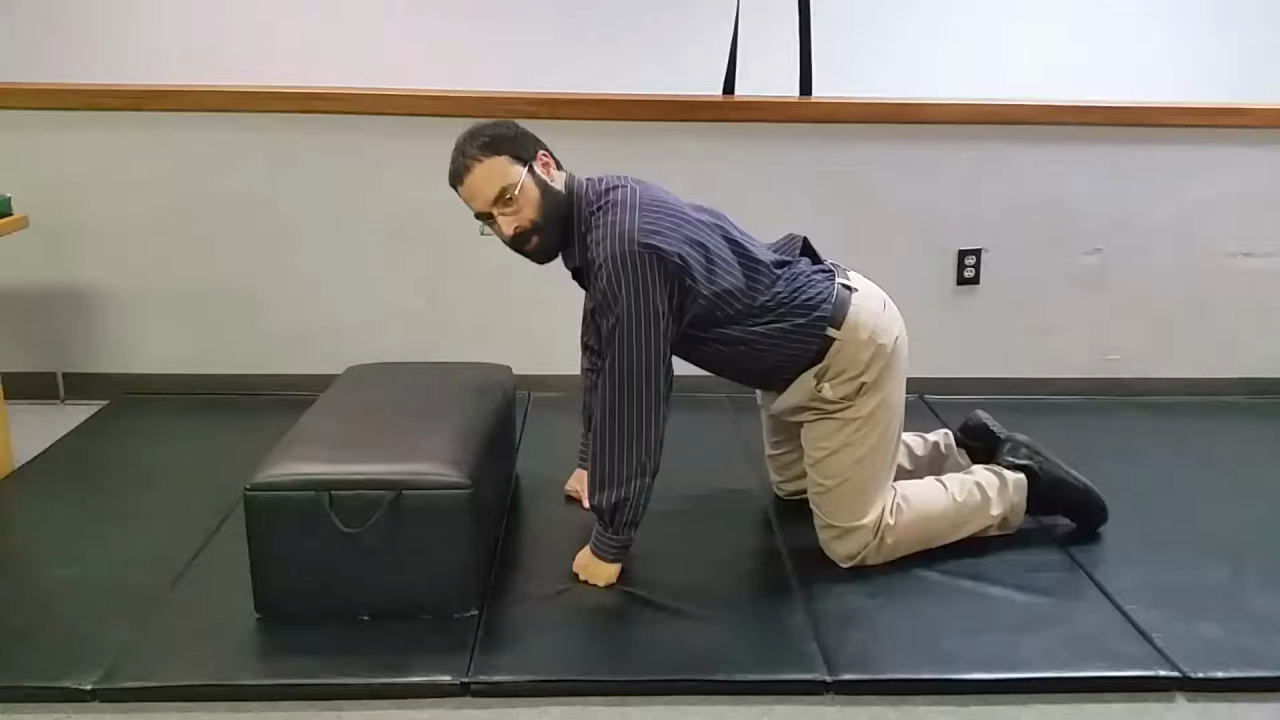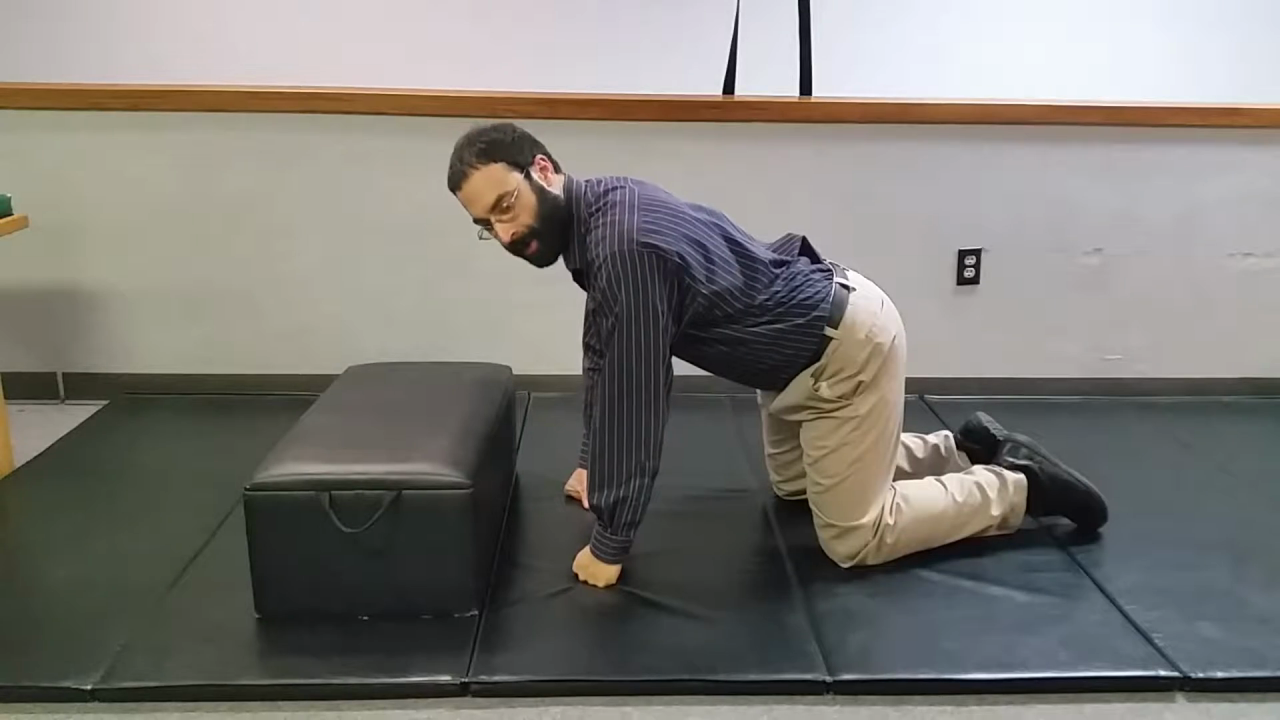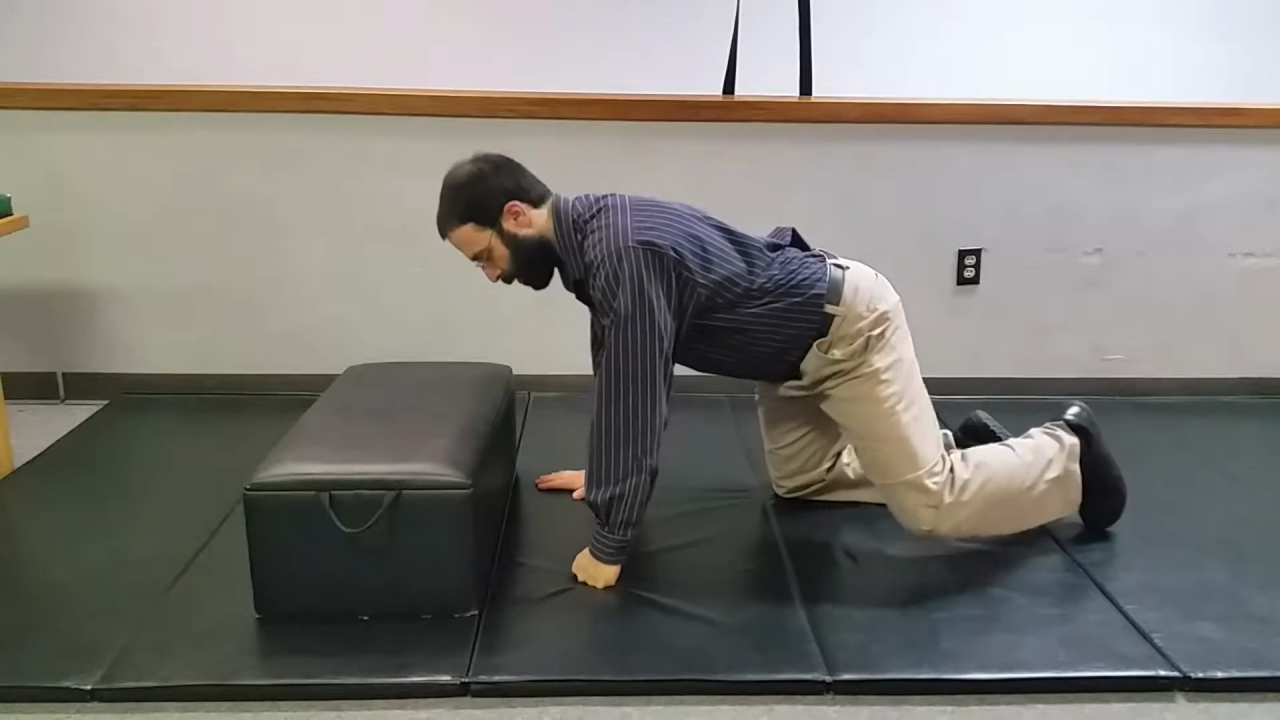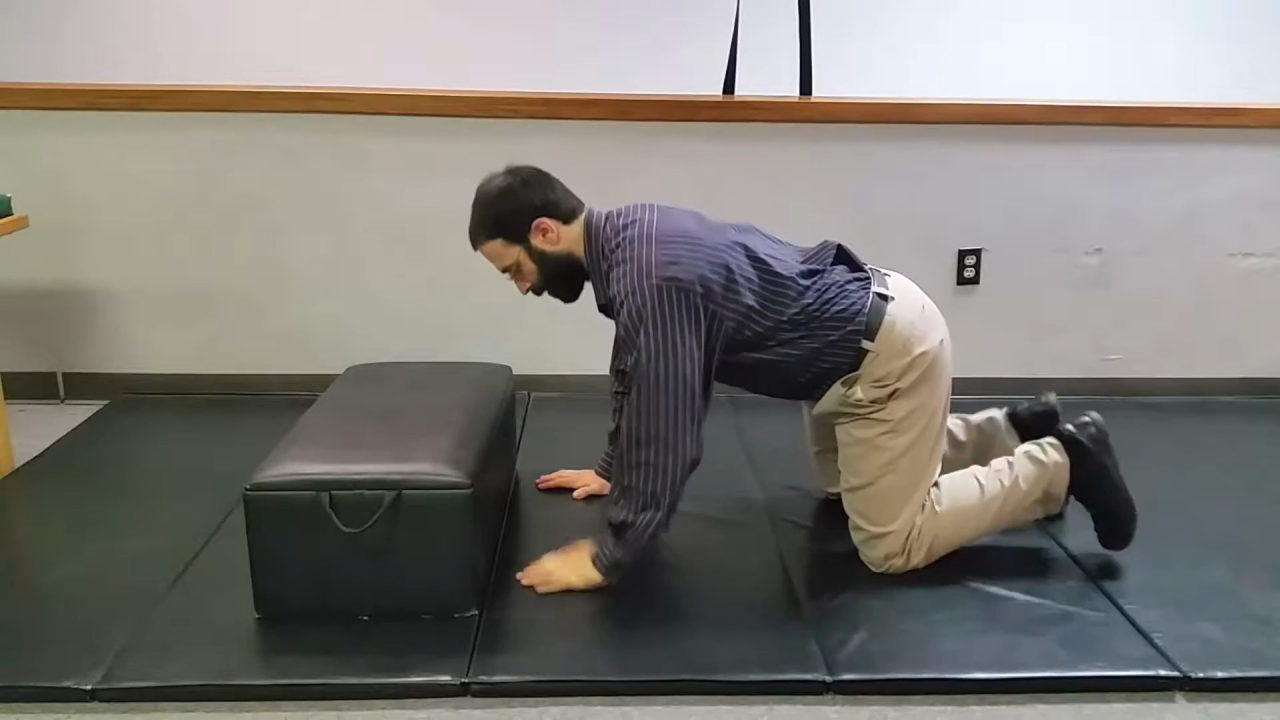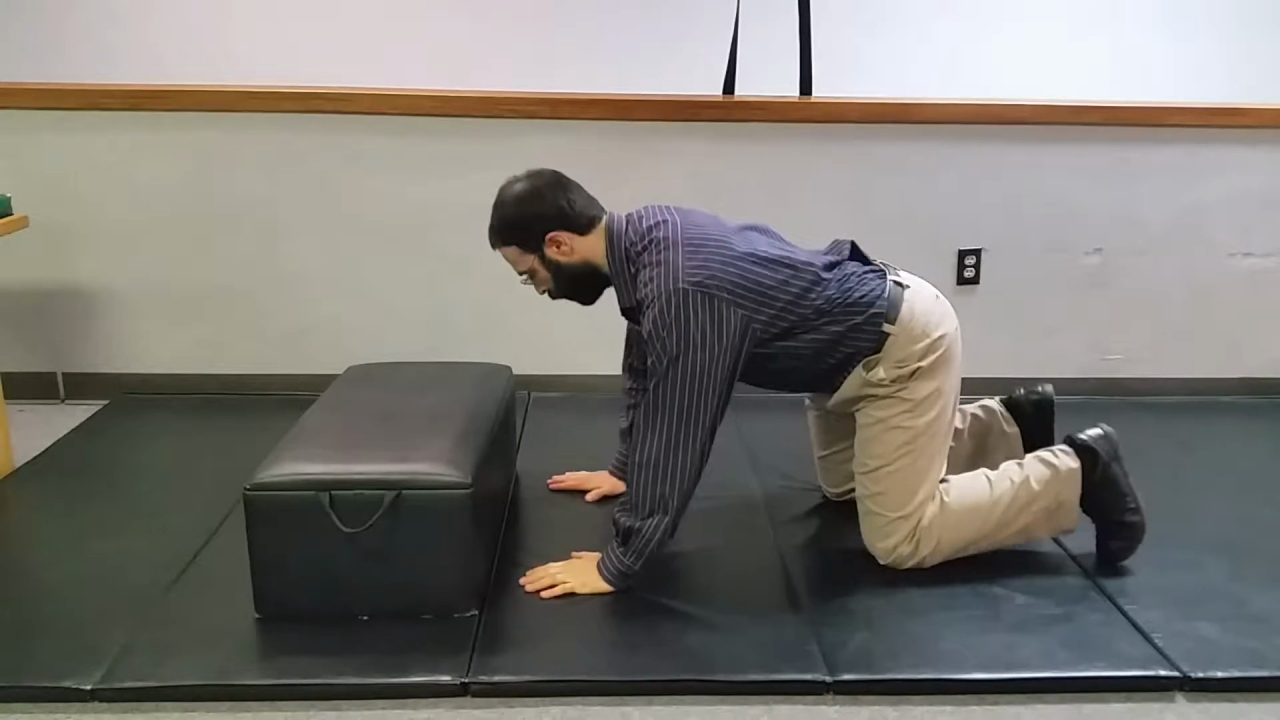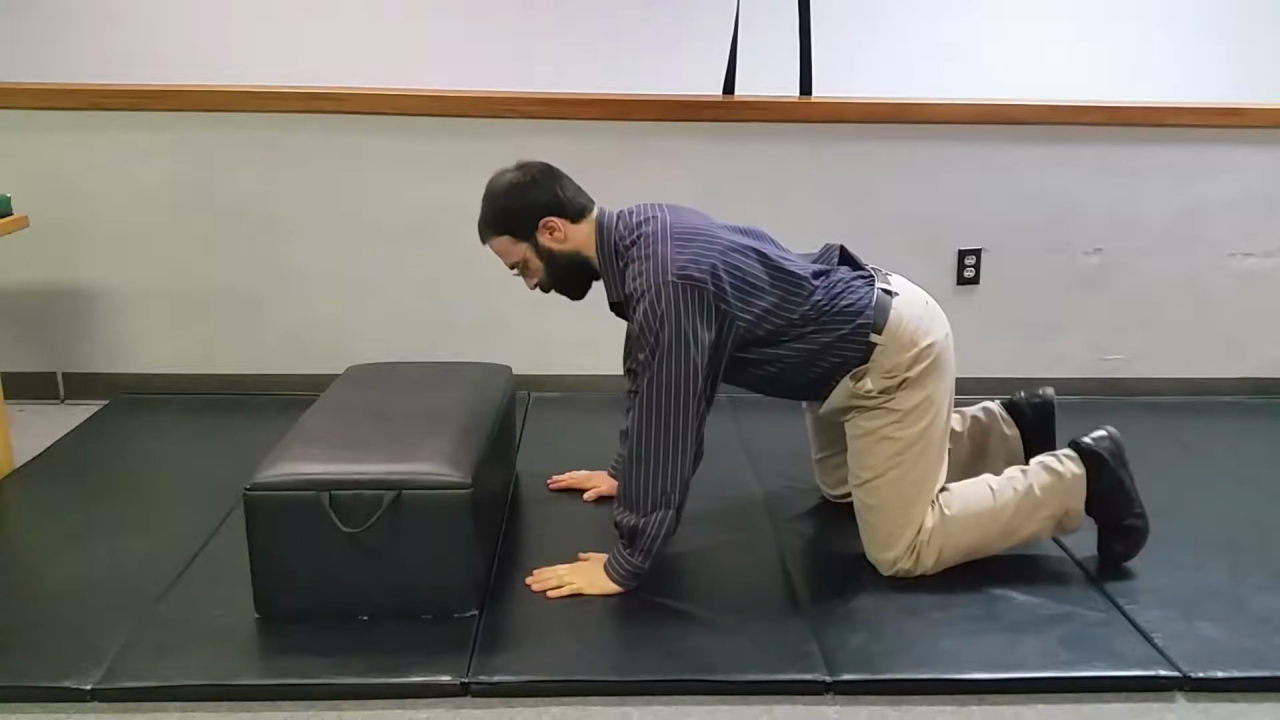
dt=0.7s
person 1, frame 1
left shoulder: (624, 244)
right shoulder: (600, 212)
left elbow: (635, 398)
right elbow: (602, 356)
left wrist: (609, 544)
right wrist: (591, 462)
left hip: (848, 346)
right hip: (812, 335)
left knee: (853, 537)
right knee: (794, 483)
left ankle: (1018, 483)
right ankle: (966, 448)
person 1, frame 2
left shoulder: (624, 245)
right shoulder: (600, 212)
left elbow: (635, 399)
right elbow: (604, 357)
left wrist: (609, 545)
right wrist: (592, 463)
left hip: (847, 345)
right hip: (811, 335)
left knee: (852, 538)
right knee: (794, 483)
left ankle: (1019, 484)
right ankle: (968, 450)
person 1, frame 3
left shoulder: (620, 250)
right shoulder: (592, 230)
left elbow: (636, 398)
right elbow: (617, 374)
left wrist: (608, 545)
right wrist: (601, 473)
left hip: (849, 324)
right hip: (801, 337)
left knee: (930, 500)
right knee: (801, 482)
left ankle: (1065, 447)
right ankle: (960, 445)
person 1, frame 4
left shoulder: (649, 280)
right shoulder: (629, 232)
left elbow: (666, 439)
right elbow: (636, 376)
left wrist: (604, 558)
right wrist: (611, 471)
left hip: (888, 351)
right hip: (870, 315)
left knee: (891, 543)
right knee: (848, 479)
left ankle: (1060, 464)
right ankle: (1019, 435)
person 1, frame 5
left shoulder: (680, 287)
right shoulder: (645, 233)
left elbow: (678, 428)
right elbow: (647, 377)
left wrist: (616, 567)
right wrist: (621, 470)
left hip: (903, 343)
right hip: (864, 326)
left knee: (902, 539)
right knee: (845, 484)
left ankle: (1078, 471)
right ankle: (1011, 424)
person 1, frame 6
left shoulder: (666, 277)
right shoulder: (640, 233)
left elbow: (668, 423)
right elbow: (649, 382)
left wrist: (624, 566)
right wrist: (622, 473)
left hip: (892, 350)
right hip: (862, 329)
left knee: (902, 547)
right knee: (845, 486)
left ankle: (1078, 477)
right ankle: (1009, 427)
